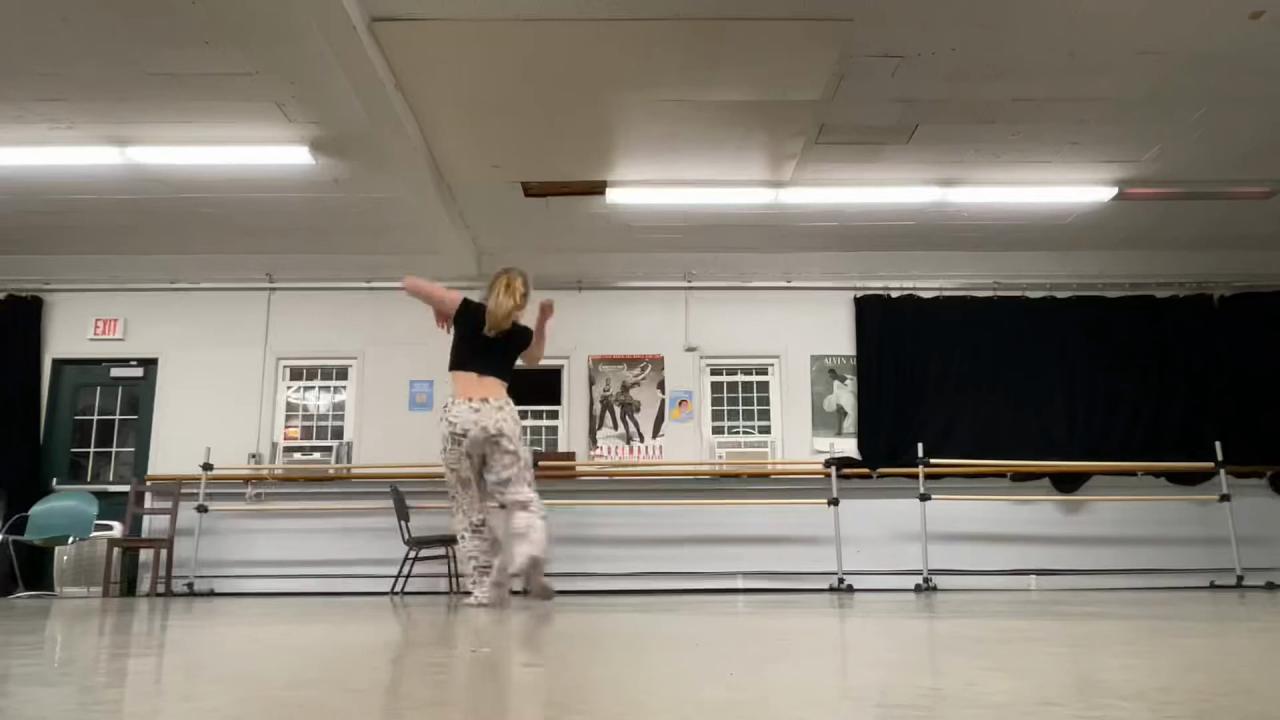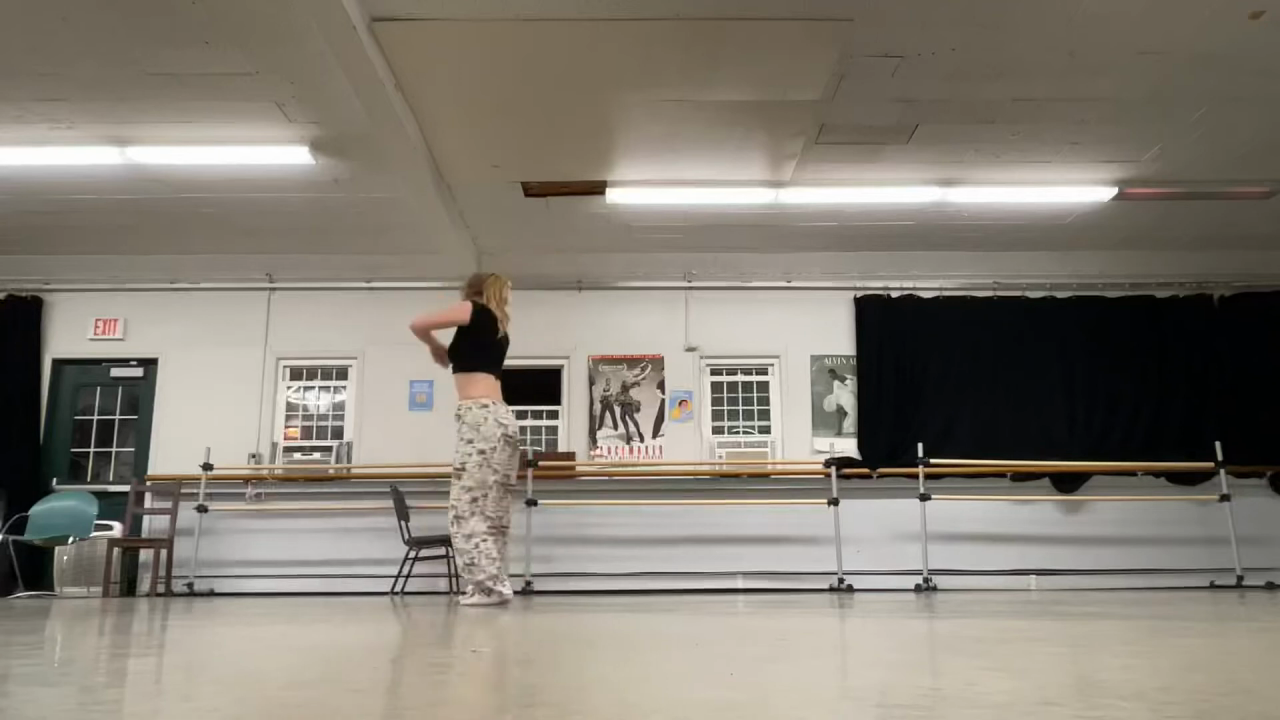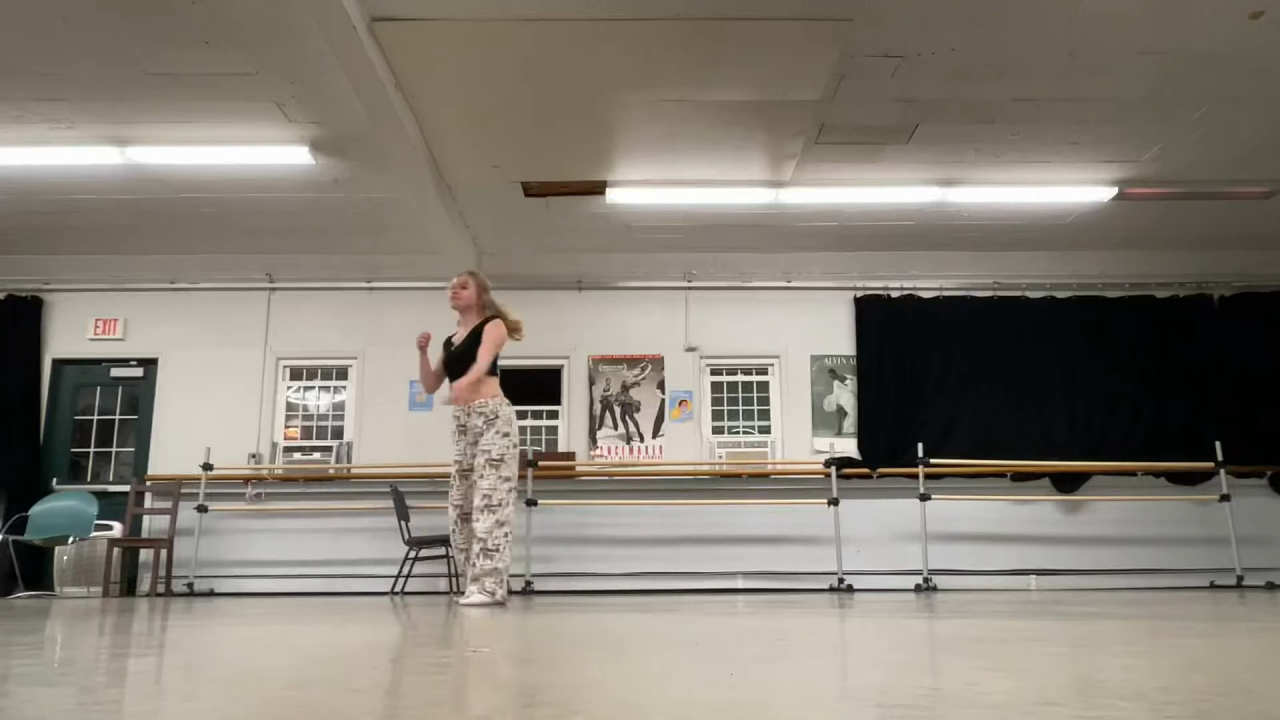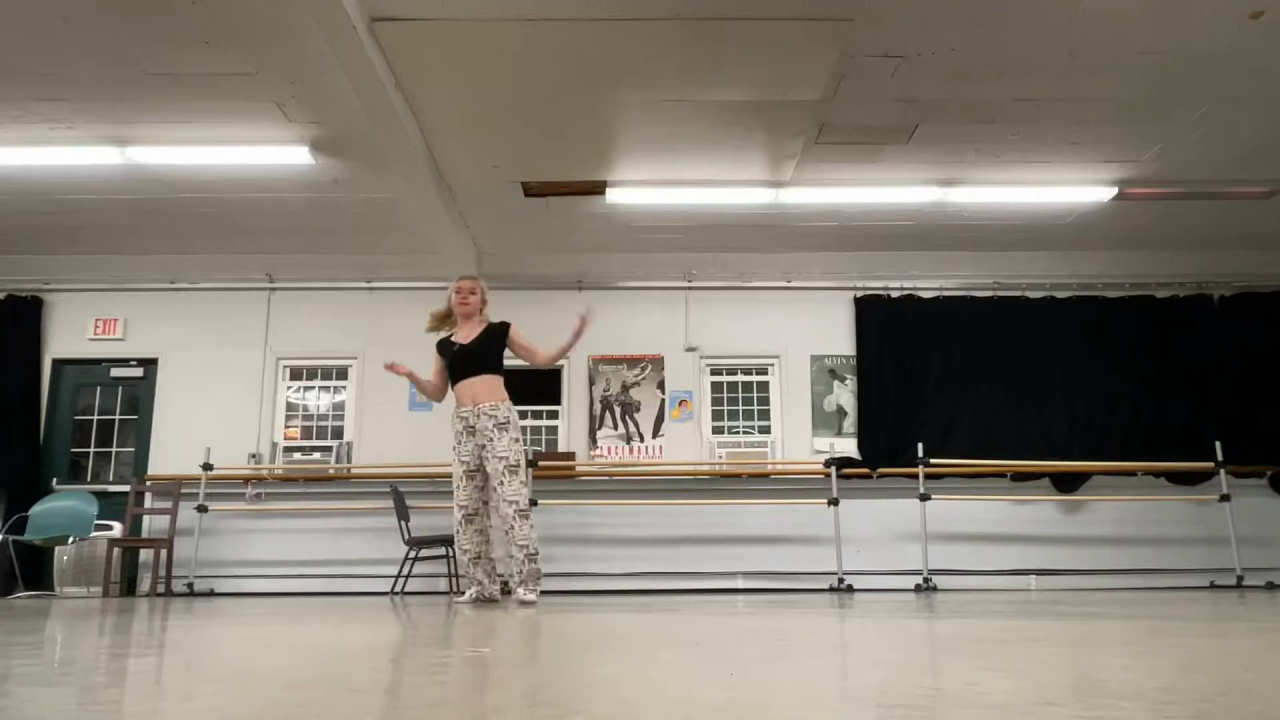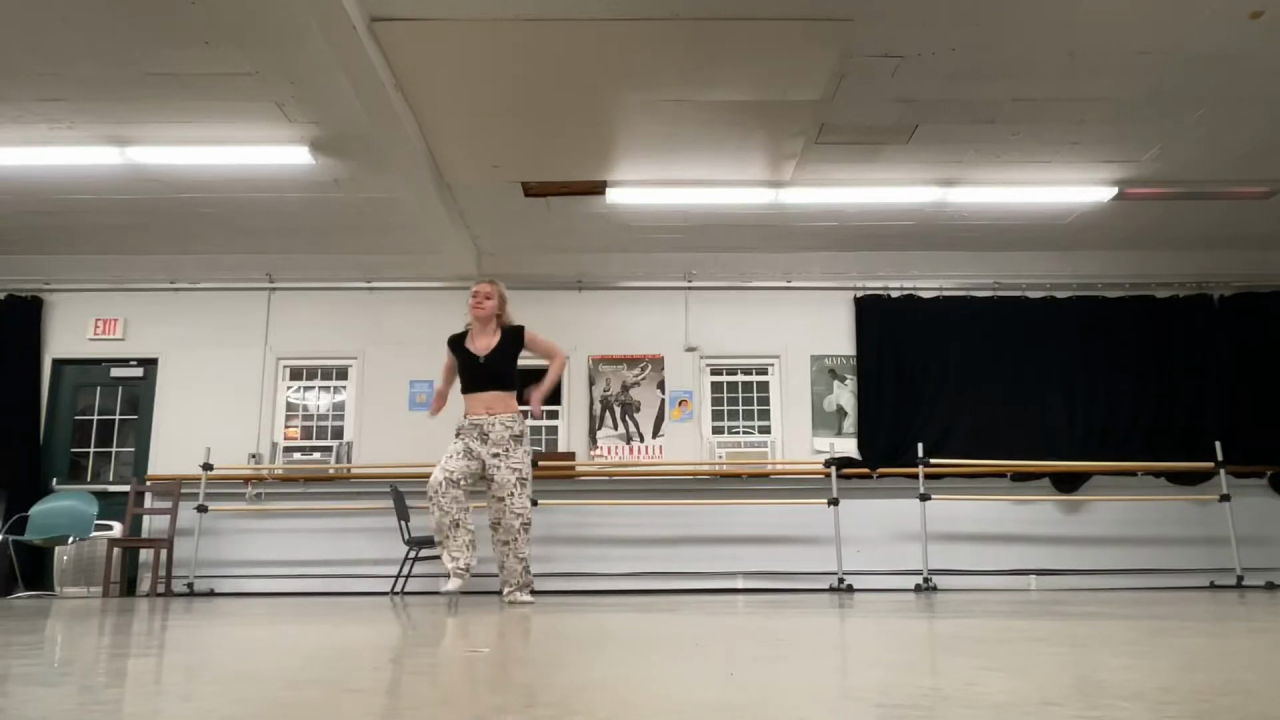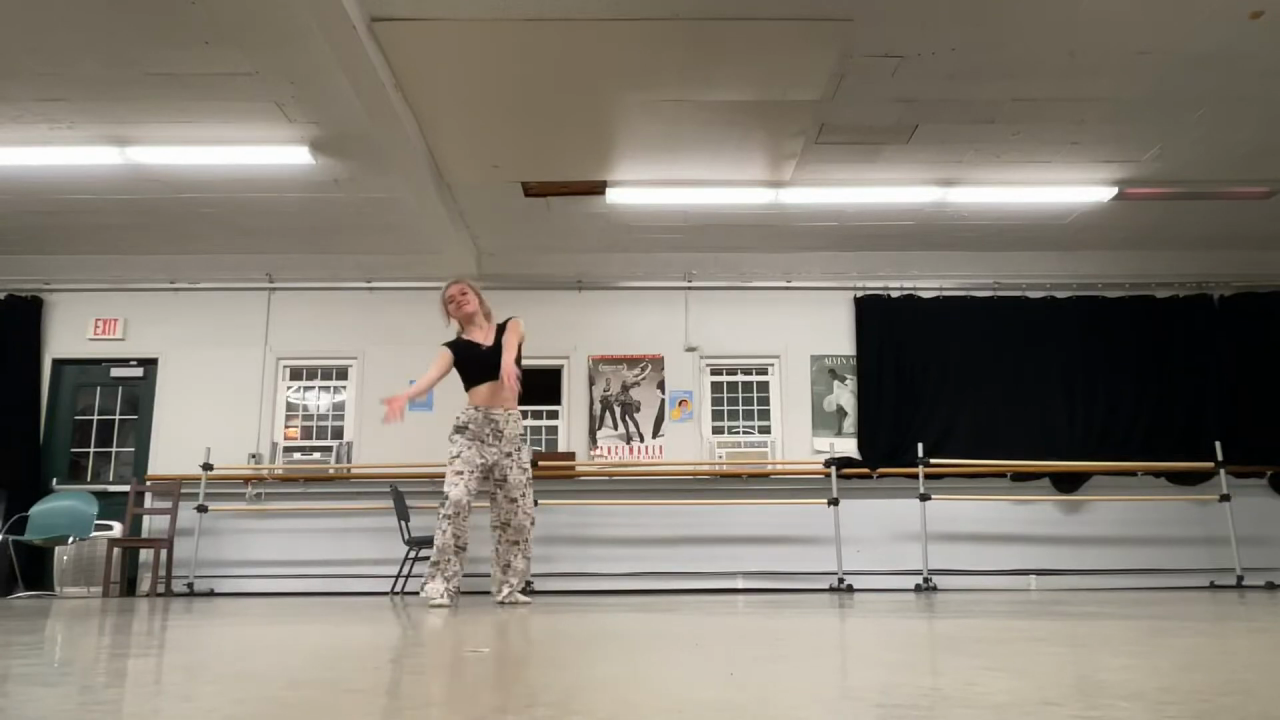
dt=0.3s
person 1, frame 1
left shoulder: (468, 311)
right shoulder: (522, 332)
left elbow: (411, 284)
right elbow: (535, 356)
left wrist: (439, 309)
right wrist: (543, 323)
left hip: (458, 415)
right hip: (500, 414)
left knee: (470, 507)
right knee: (520, 497)
left ankle: (483, 587)
right ankle: (527, 559)
person 1, frame 2
left shoulder: (474, 312)
right shoulder: (500, 332)
left elbow: (419, 324)
left wrist: (433, 345)
right wrist: (450, 352)
left hip: (482, 417)
right hip: (501, 418)
left knee: (468, 508)
right knee: (491, 508)
left ankle: (492, 586)
right ankle: (490, 585)
person 1, frame 3
left shoulder: (493, 324)
right shoulder: (451, 341)
left elbow: (484, 362)
right elbow: (429, 386)
left wrist: (463, 384)
right wrist: (425, 352)
left hip: (493, 418)
right hip: (461, 424)
left knee: (490, 502)
right knee: (461, 507)
left ankle: (488, 585)
right ankle: (480, 583)
person 1, frame 4
left shoulder: (500, 331)
right shoulder: (444, 345)
left elbow: (541, 359)
right elbow: (436, 393)
left wrist: (573, 339)
right wrist: (410, 375)
left hip: (499, 420)
right hip: (464, 426)
left knee: (512, 504)
right knee: (467, 510)
left ankle: (525, 583)
right ankle: (484, 585)
person 1, frame 5
left shoulder: (513, 334)
right shoulder: (457, 342)
left elbow: (558, 356)
left wrist: (540, 390)
right wrist: (440, 395)
left hip: (510, 434)
right hip: (470, 432)
left knee: (510, 515)
right knee: (440, 485)
left ankle: (516, 586)
right ankle: (459, 569)
person 1, frame 6
left shoulder: (510, 327)
right shoulder: (453, 348)
left elbow: (510, 348)
right elbow: (430, 377)
left wrist: (509, 364)
right wrist: (403, 398)
left hip: (508, 431)
right hip: (472, 429)
left knee: (517, 514)
right knee: (455, 500)
left ankle: (509, 587)
right ankle: (441, 586)
